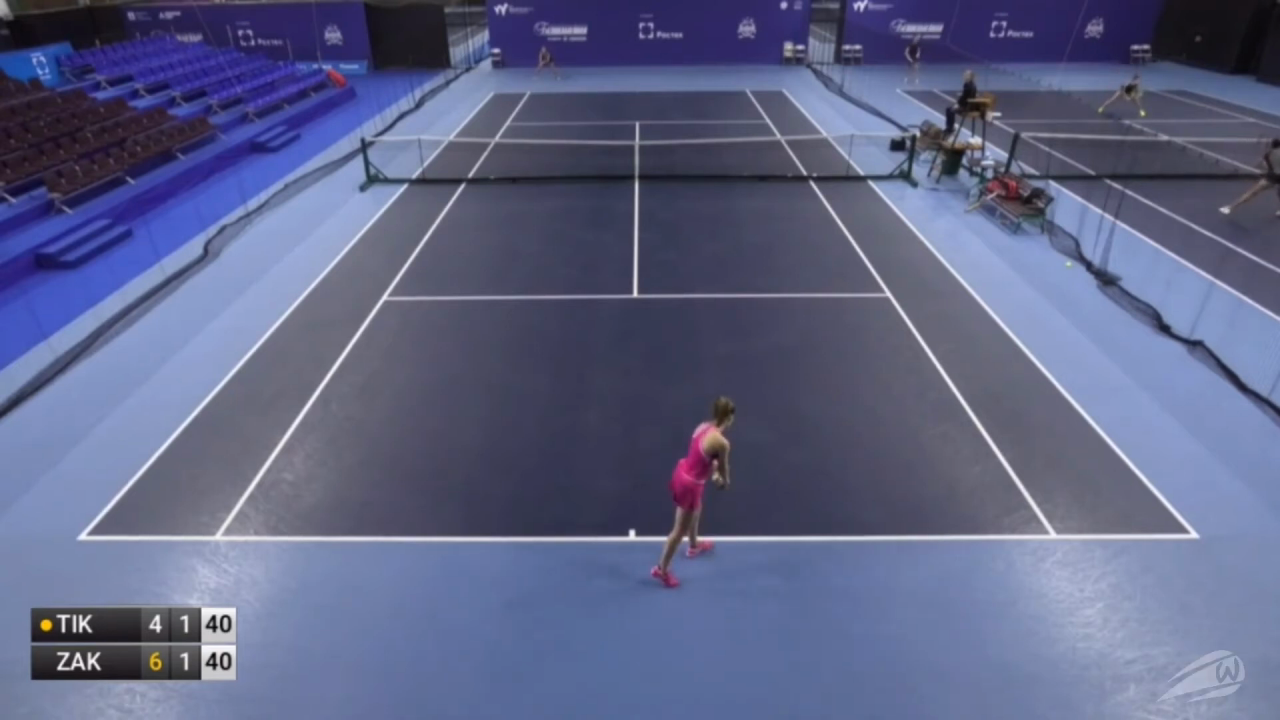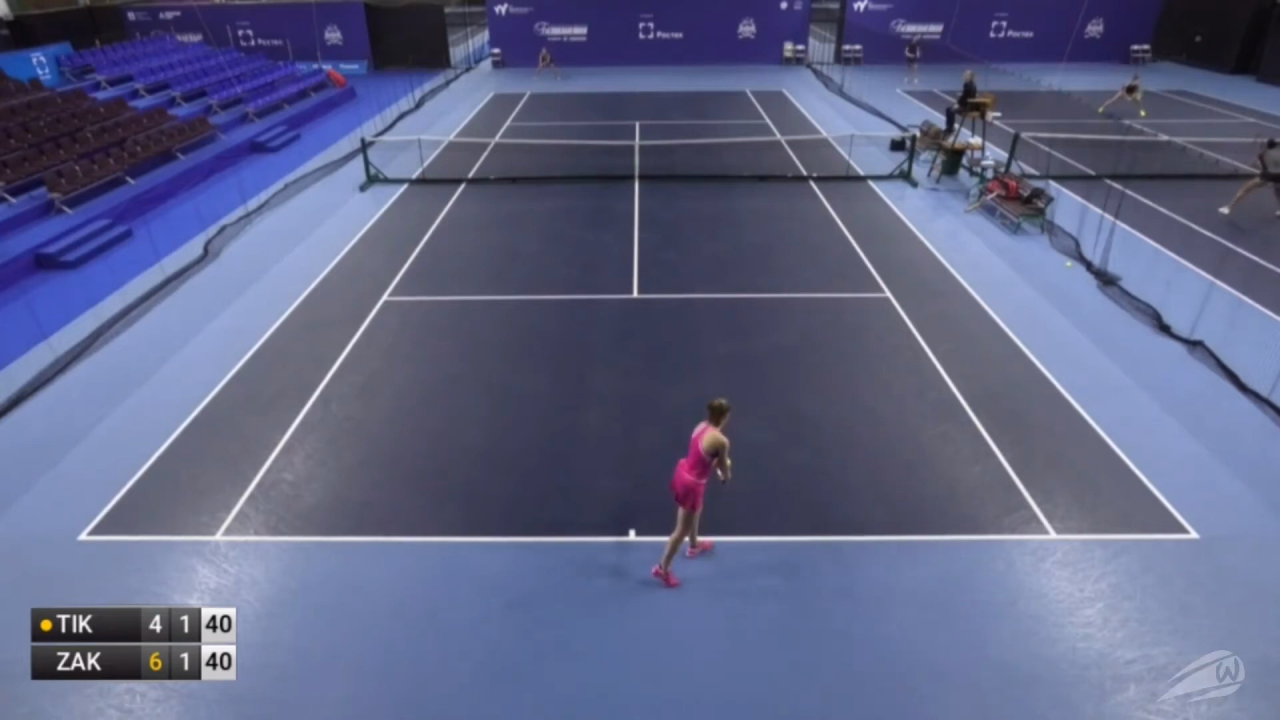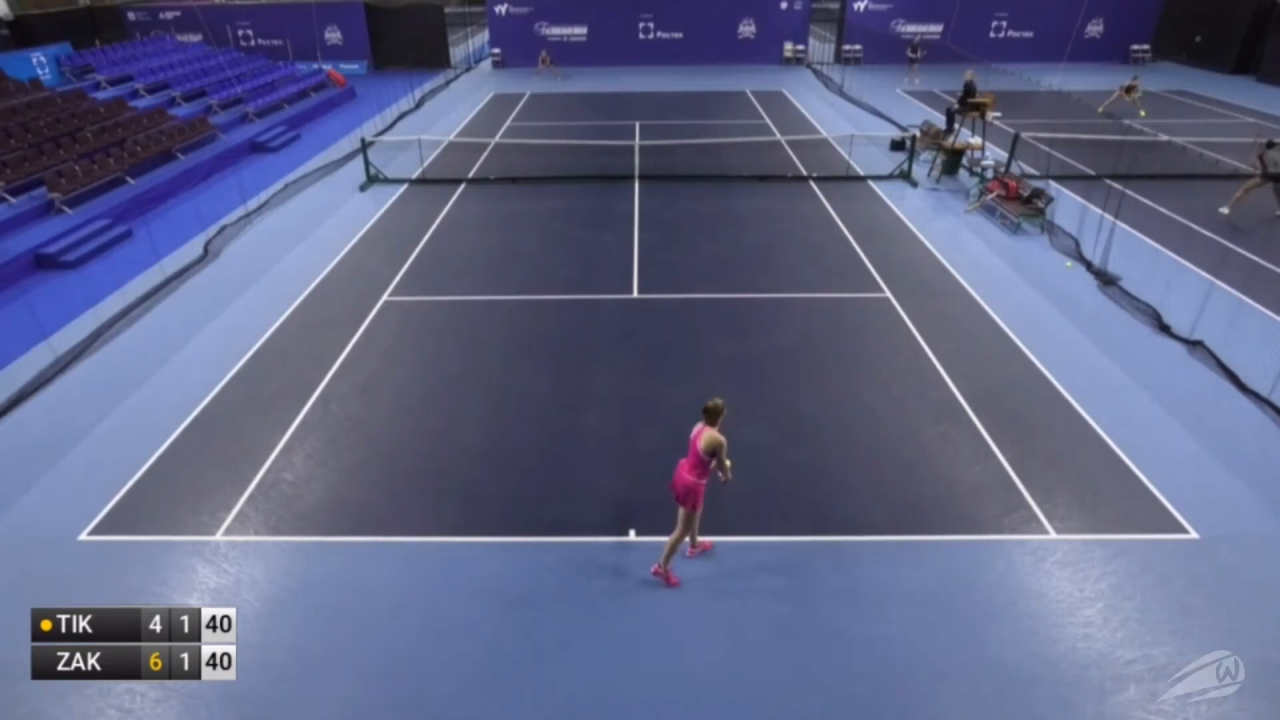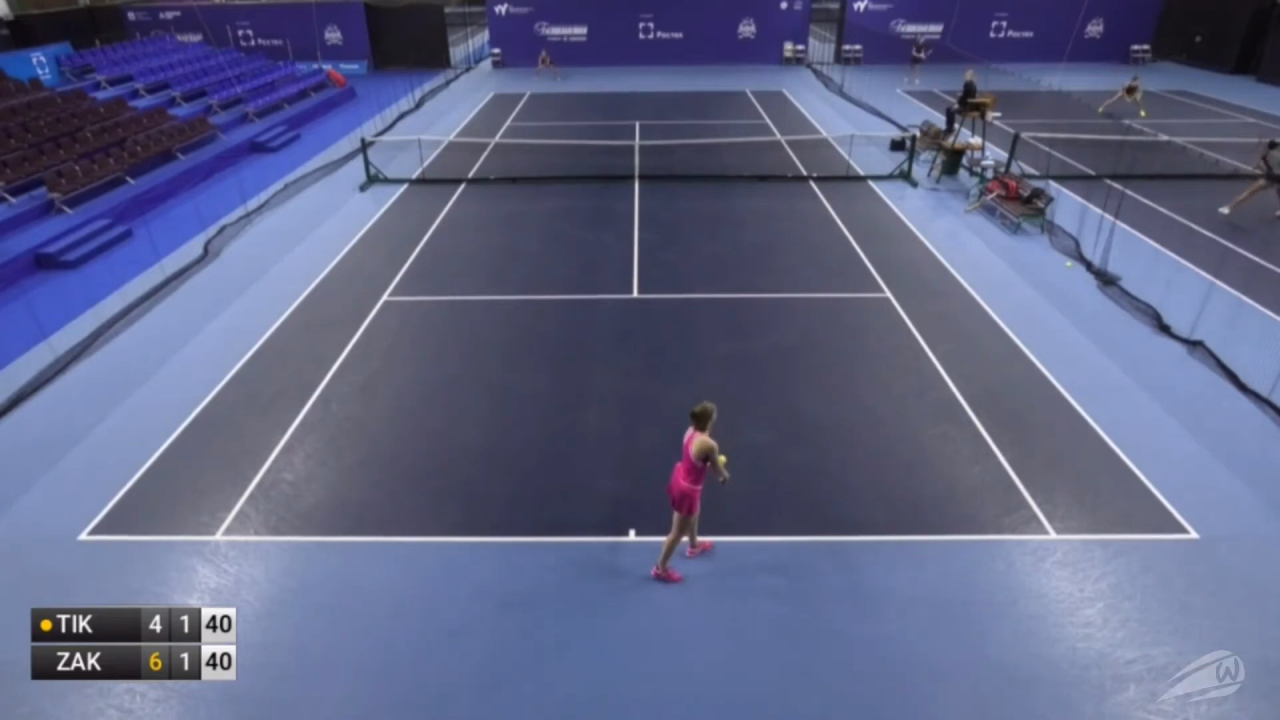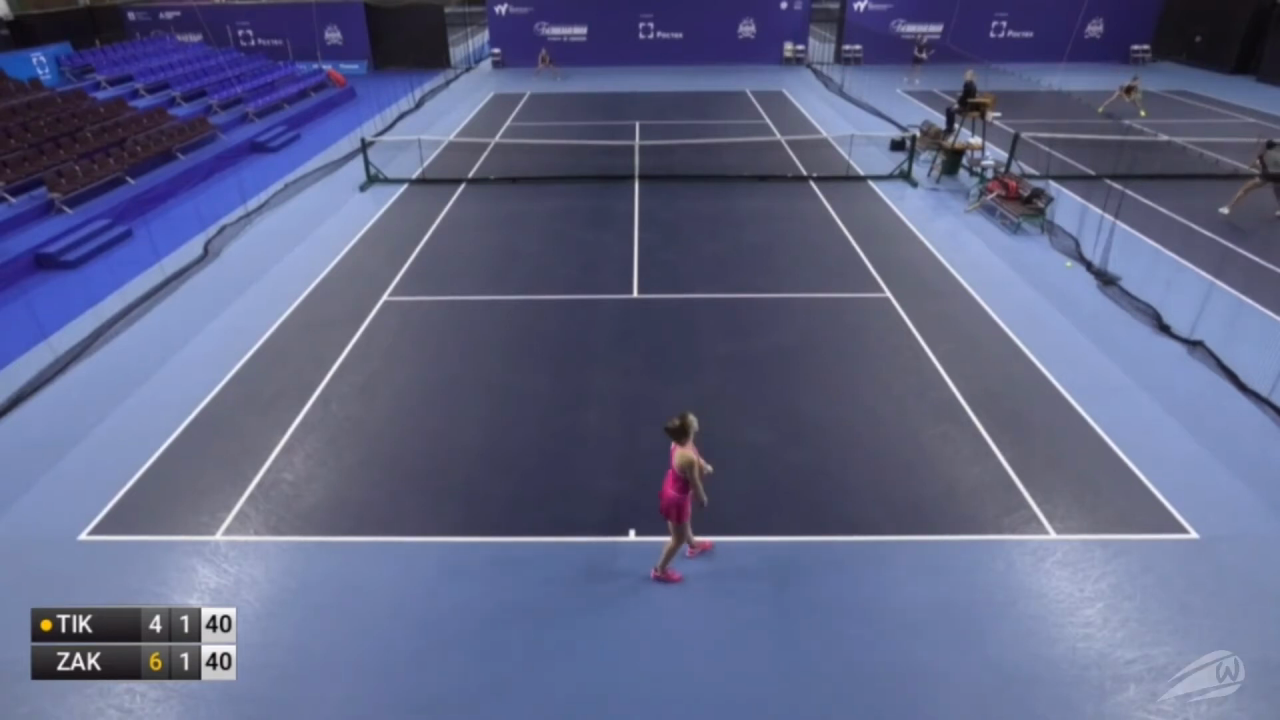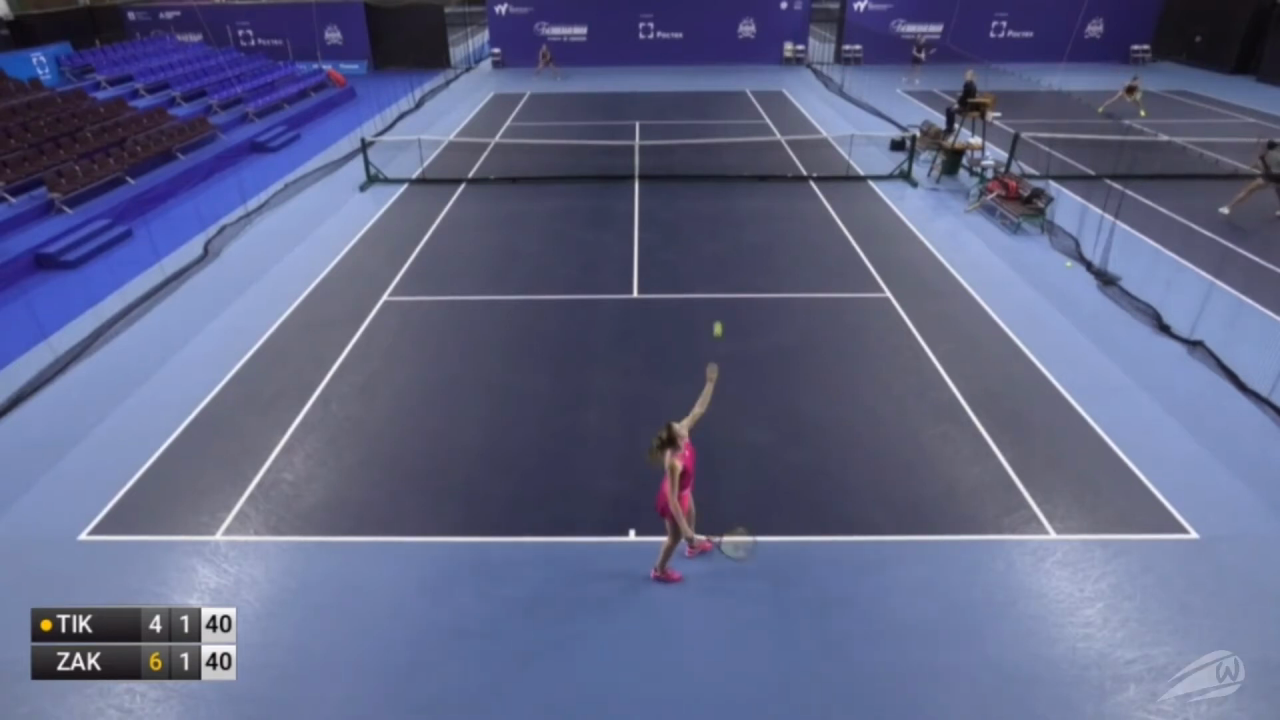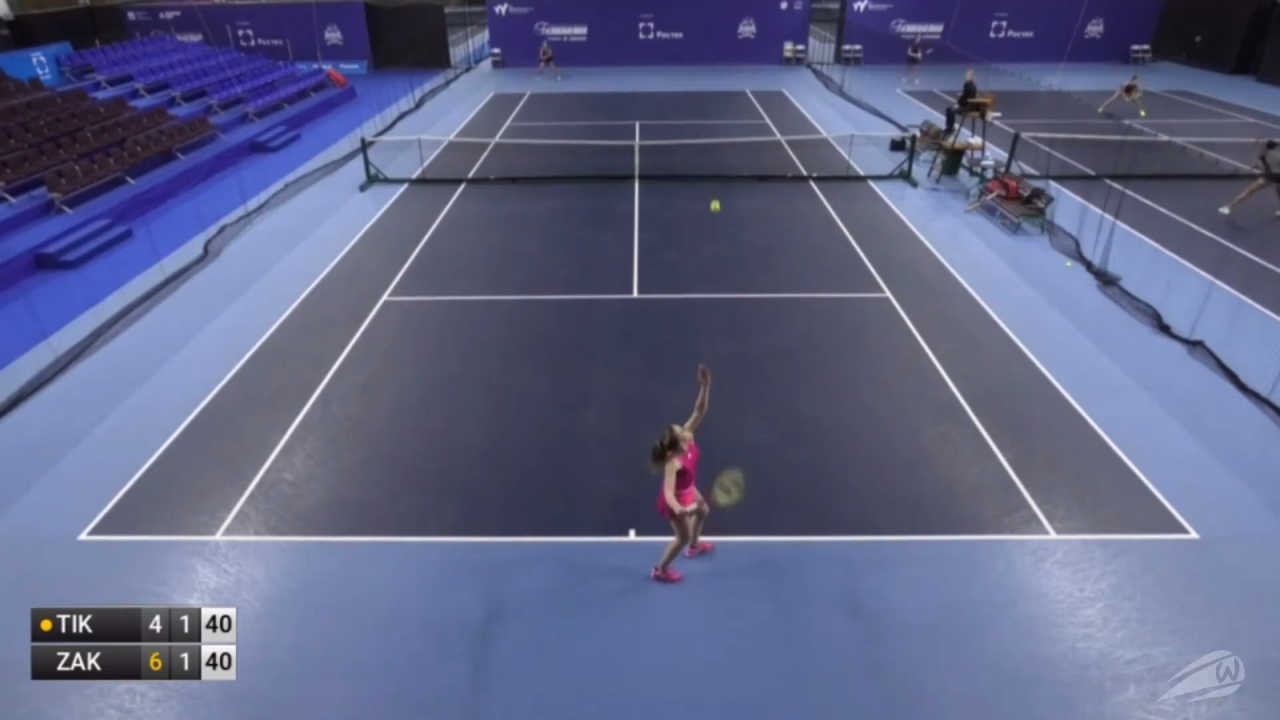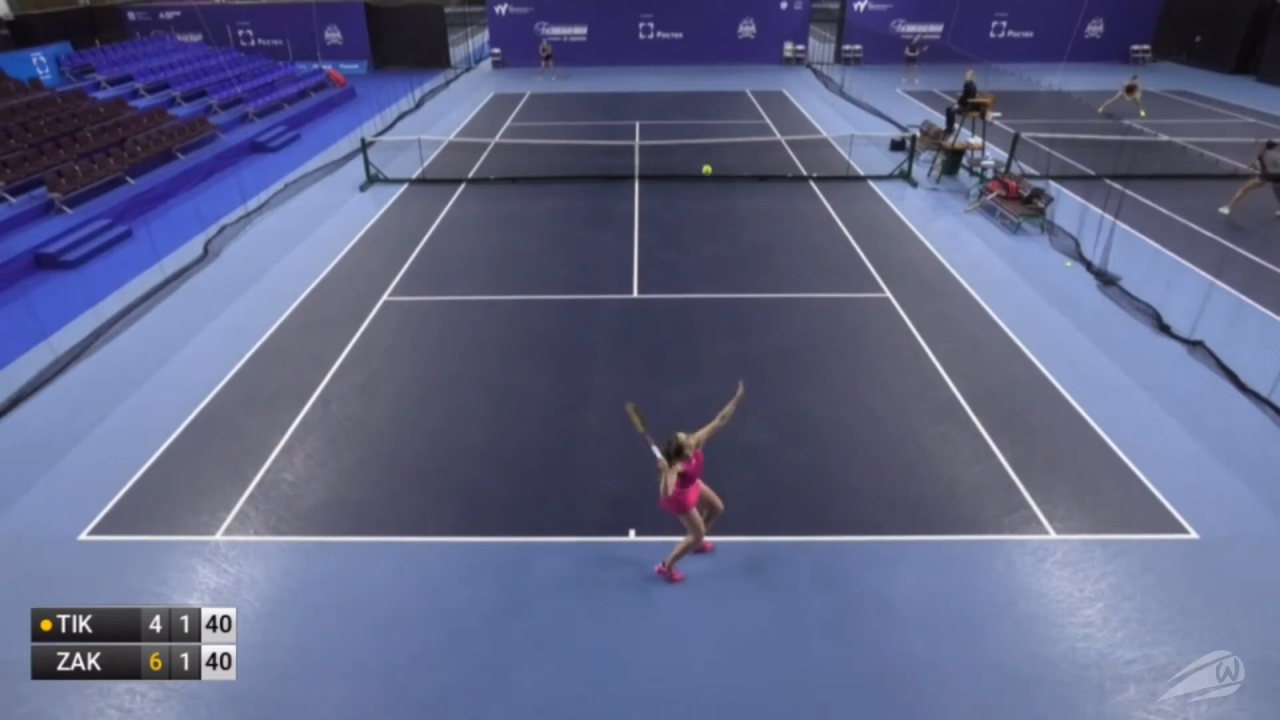
dt=0.3s
person 1, frame 1
left shoulder: (703, 426)
right shoulder: (722, 443)
right elbow: (723, 468)
left wrist: (712, 469)
right wrist: (725, 481)
left hip: (682, 472)
right hip: (690, 485)
left knee: (696, 511)
right knee: (680, 530)
left ankle: (694, 546)
right ankle: (661, 569)
person 1, frame 2
left shoulder: (702, 426)
right shoulder: (721, 441)
right elbow: (723, 466)
right wrist: (726, 476)
left hip: (683, 472)
right hip: (692, 484)
left knee: (696, 512)
right knee: (682, 530)
left ankle: (694, 545)
right ankle: (662, 568)
person 1, frame 3
left shoulder: (699, 426)
right shoulder: (719, 440)
right elbow: (722, 465)
left wrist: (713, 463)
right wrist: (727, 476)
left hip: (683, 472)
right hip: (692, 485)
left knee: (696, 513)
right knee: (682, 530)
left ankle: (694, 545)
right ankle: (662, 567)
person 1, frame 4
left shoulder: (692, 431)
right shoulder: (710, 445)
right elbow: (717, 468)
left wrist: (712, 461)
right wrist: (725, 476)
left hip: (680, 477)
right hip: (687, 490)
left knee: (694, 515)
right knee: (678, 532)
left ankle: (694, 545)
right ankle: (661, 568)
person 1, frame 5
left shoulder: (680, 442)
right shoulder: (688, 458)
right elbow: (695, 485)
left wrist: (704, 466)
right wrist: (703, 499)
left hip: (673, 487)
right hip: (676, 498)
left knee: (685, 522)
right knee: (678, 538)
left ankle: (693, 545)
right ankle: (660, 570)
person 1, frame 6
left shoulder: (682, 433)
right shoulder: (674, 463)
left elbow: (699, 409)
right elbow: (673, 498)
left wrist: (710, 383)
right wrist: (683, 527)
left hip: (683, 491)
right hip: (675, 499)
left knee: (690, 516)
right knee: (676, 536)
left ankle: (693, 545)
right ankle: (660, 571)
person 1, frame 7
left shoulder: (687, 436)
right shoulder: (673, 463)
left elbow: (699, 411)
right elbow: (668, 494)
left wrist: (705, 385)
right wrist: (679, 509)
left hip: (688, 489)
right hip: (678, 498)
left knee: (703, 512)
right knee: (682, 537)
left ankle: (695, 545)
right ankle: (660, 570)
person 1, frame 8
left shoulder: (695, 442)
right shoulder: (675, 468)
left elbow: (719, 421)
right elbow: (666, 496)
left wrist: (737, 398)
right wrist: (665, 473)
left hip: (692, 486)
right hip: (681, 498)
left knee: (717, 509)
right knee: (696, 533)
left ankle: (698, 542)
right ankle: (666, 566)
